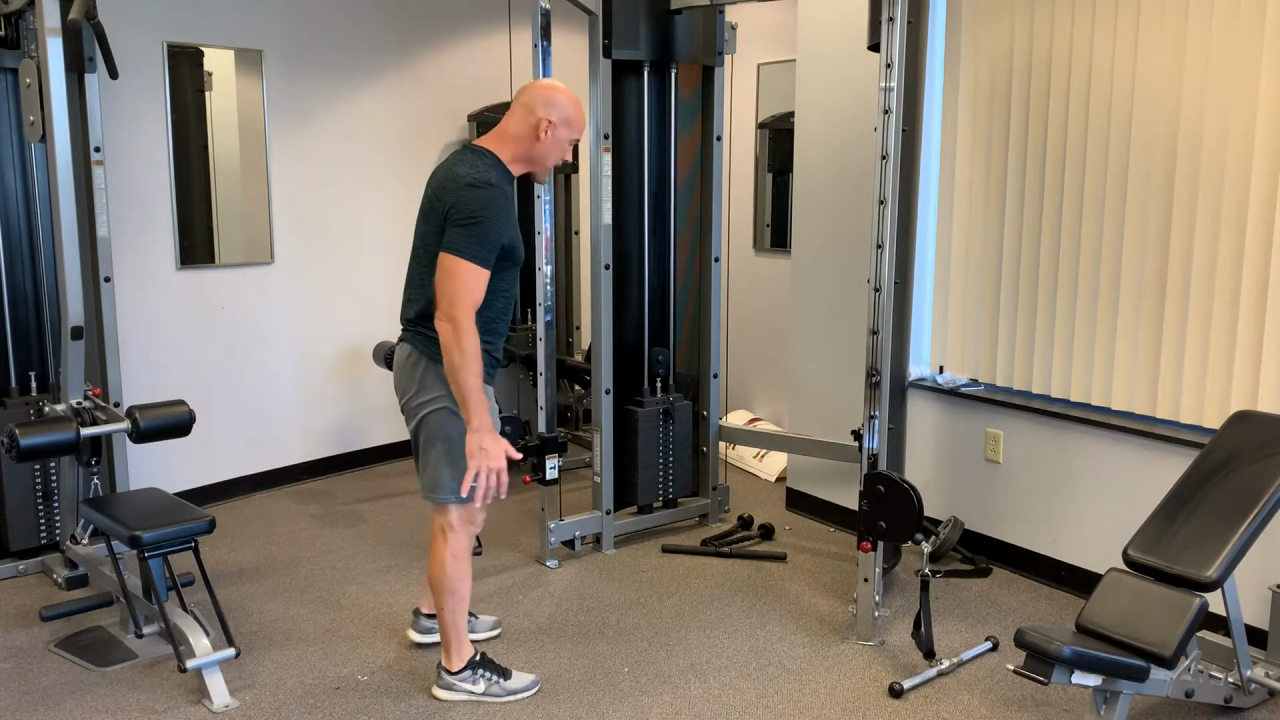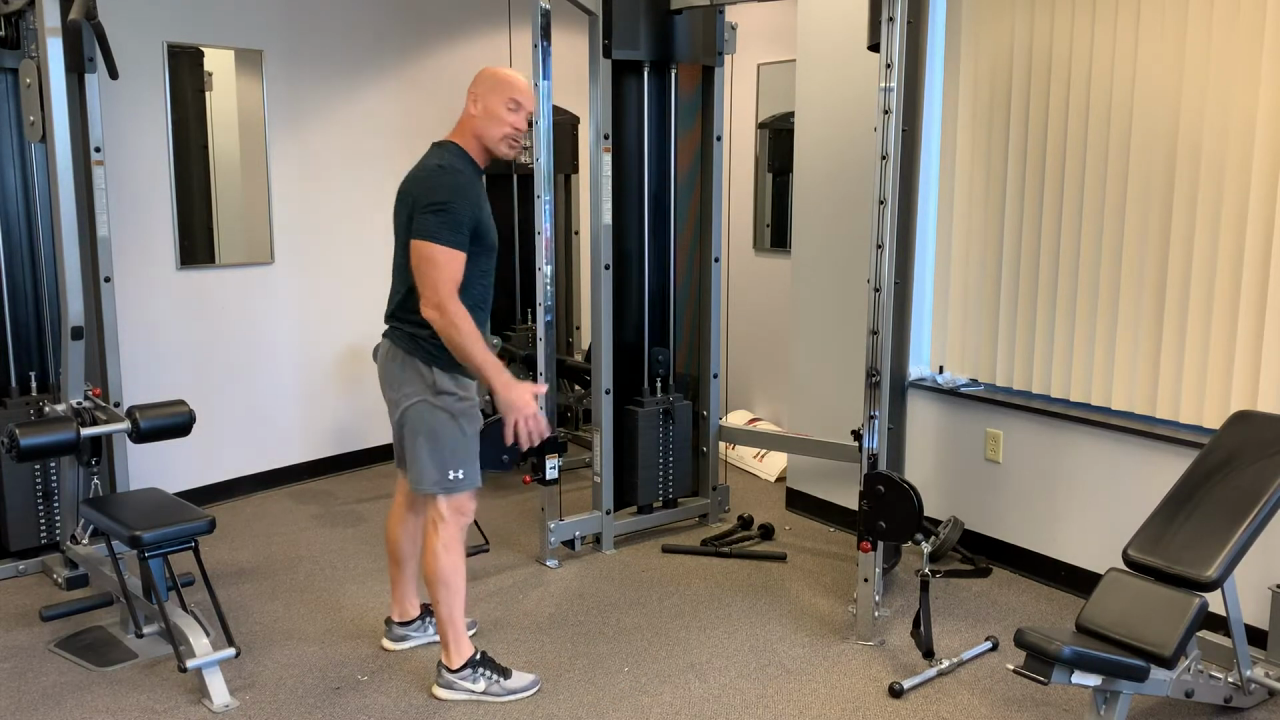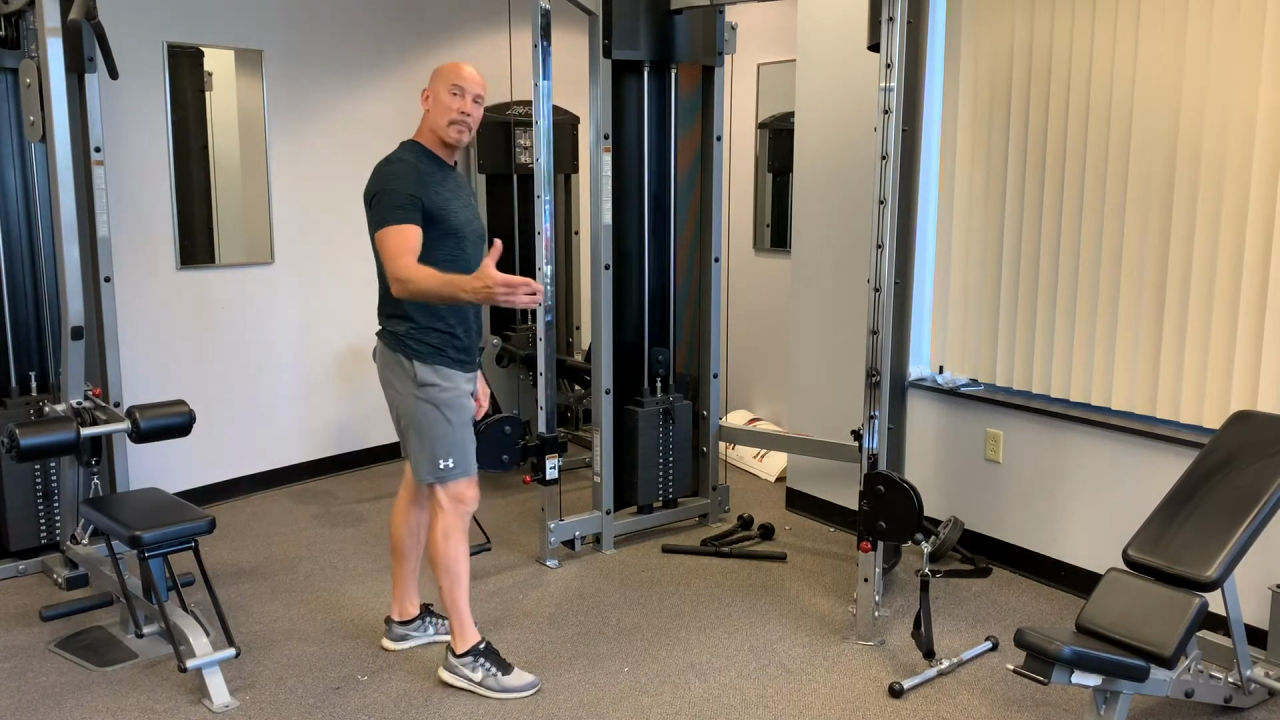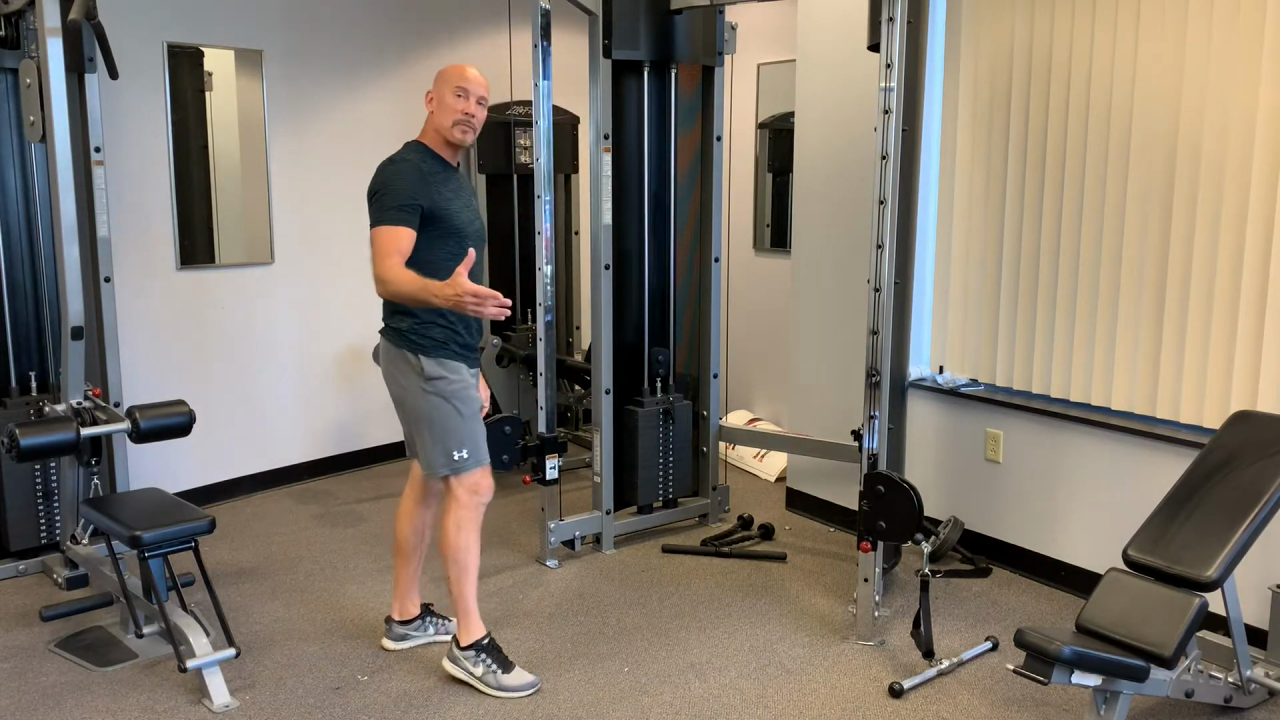
dt=0.4s
person 1, frame 1
left shoulder: (469, 168)
right shoulder: (483, 196)
right elbow: (454, 320)
right wrist: (480, 430)
left hip: (435, 363)
right hip: (444, 371)
left knee: (454, 505)
right knee: (461, 514)
left ankle: (434, 612)
right ankle: (459, 666)
person 1, frame 2
left shoulder: (446, 171)
right shoulder: (449, 182)
right elbow: (439, 304)
left wrist: (490, 379)
right wrist: (505, 387)
left hip: (412, 358)
right hip: (429, 367)
left knee: (414, 491)
right knee: (451, 509)
left ankle: (406, 616)
right ankle: (458, 665)
person 1, frame 3
left shoulder: (455, 181)
right shoulder: (399, 174)
right elbow: (402, 277)
left wrist: (474, 368)
right wrist: (474, 287)
left hip: (447, 360)
right hip: (421, 362)
left knee: (421, 486)
right knee: (456, 497)
left ankle: (406, 616)
right ankle: (465, 650)
person 1, frame 4
left shoulder: (456, 180)
right shoulder: (403, 174)
right elbow: (388, 275)
left wrist: (473, 365)
right wrist: (446, 295)
left hip: (449, 356)
right hip: (425, 357)
left knee: (429, 482)
right knee: (472, 487)
left ankle: (406, 616)
right ankle: (470, 642)
